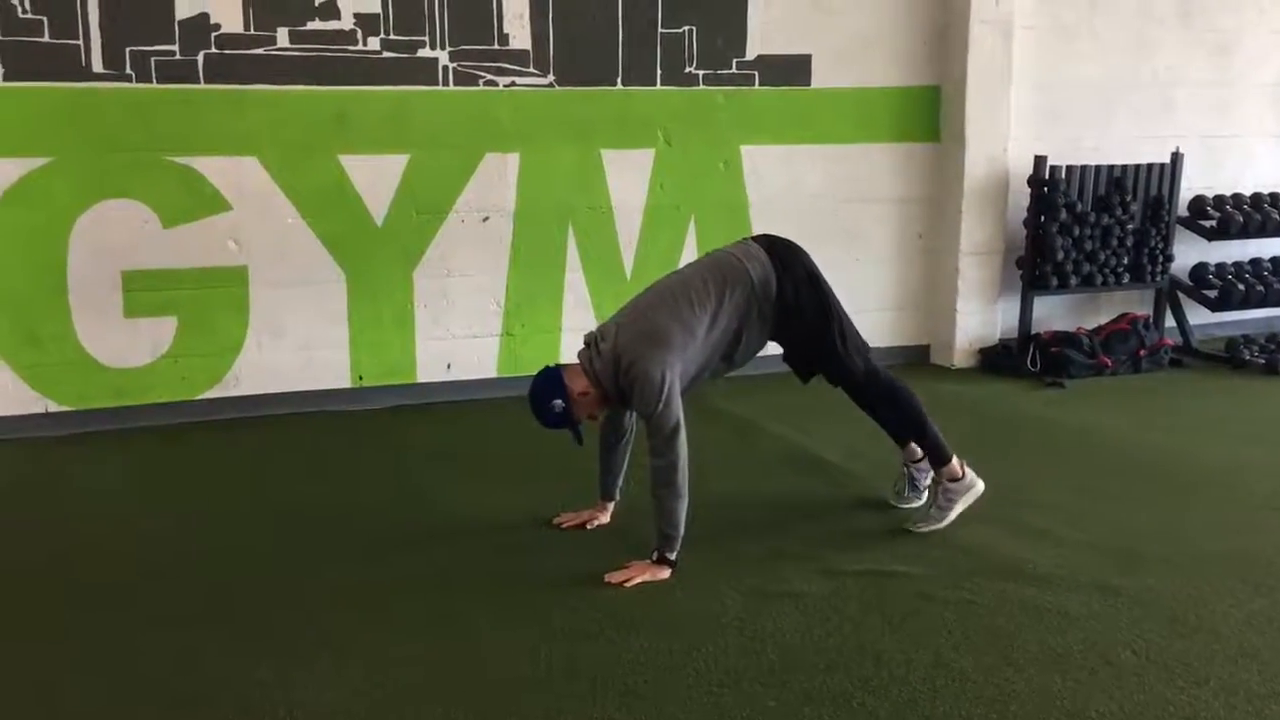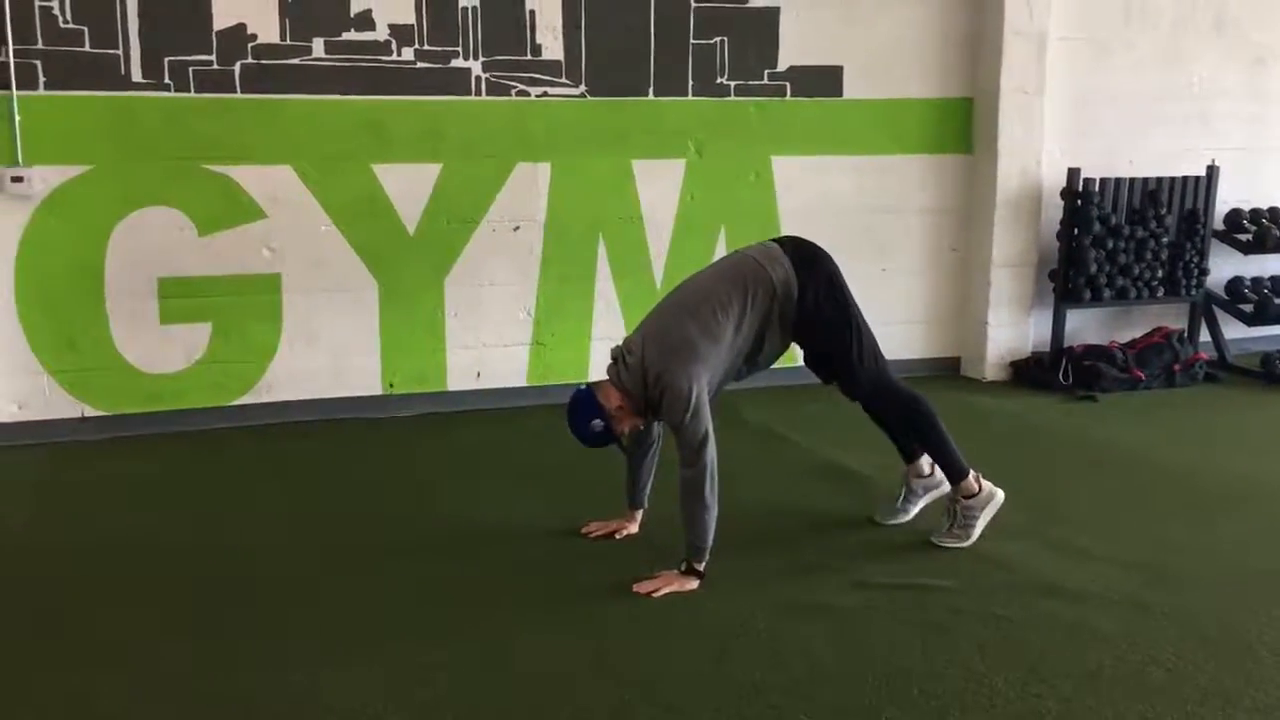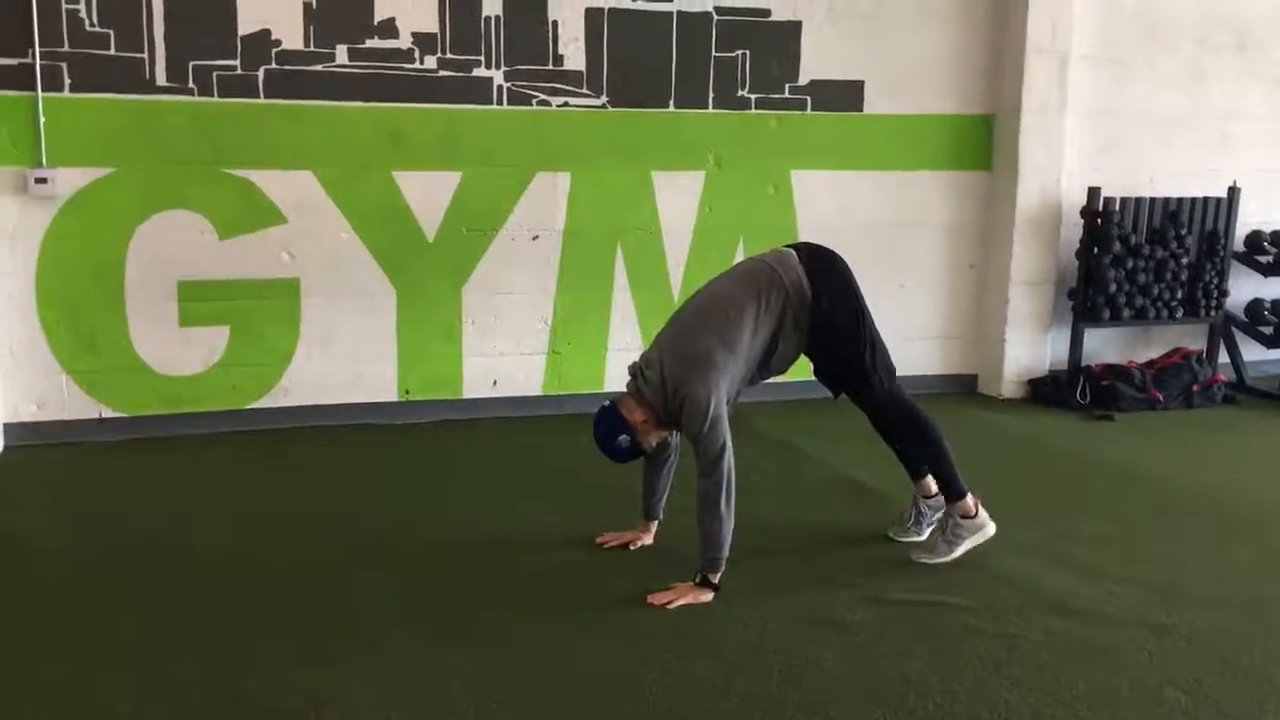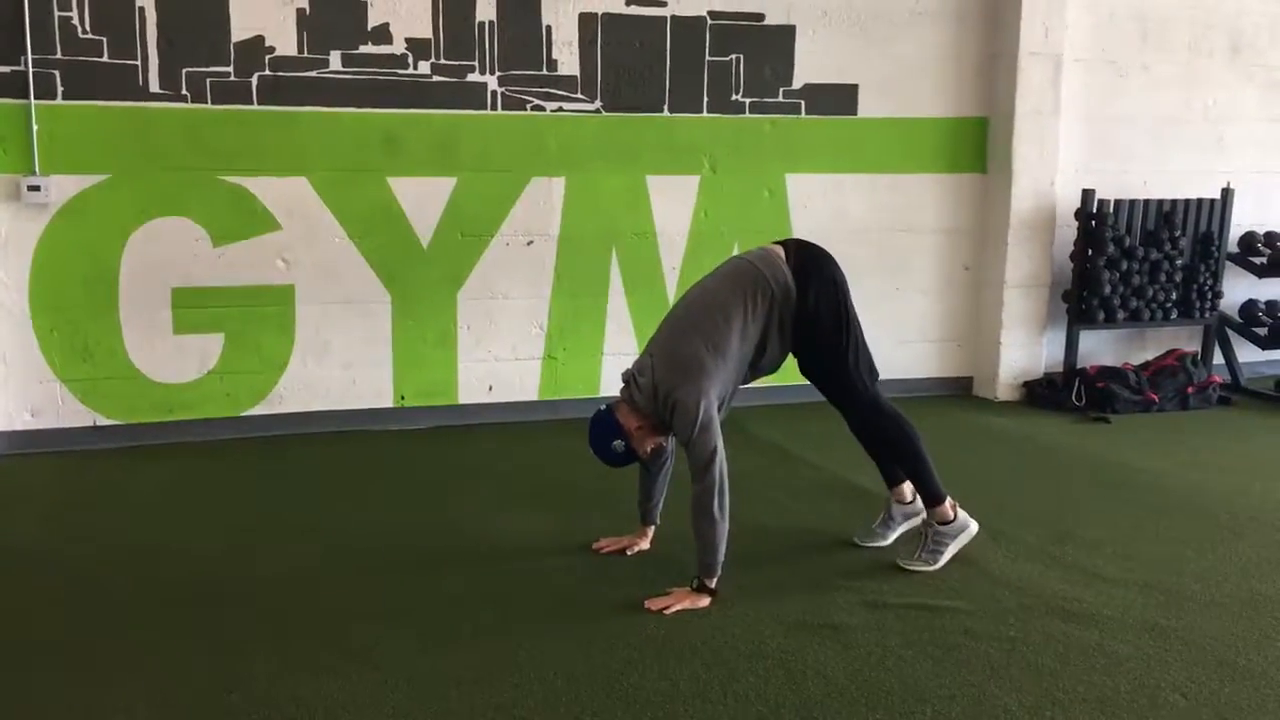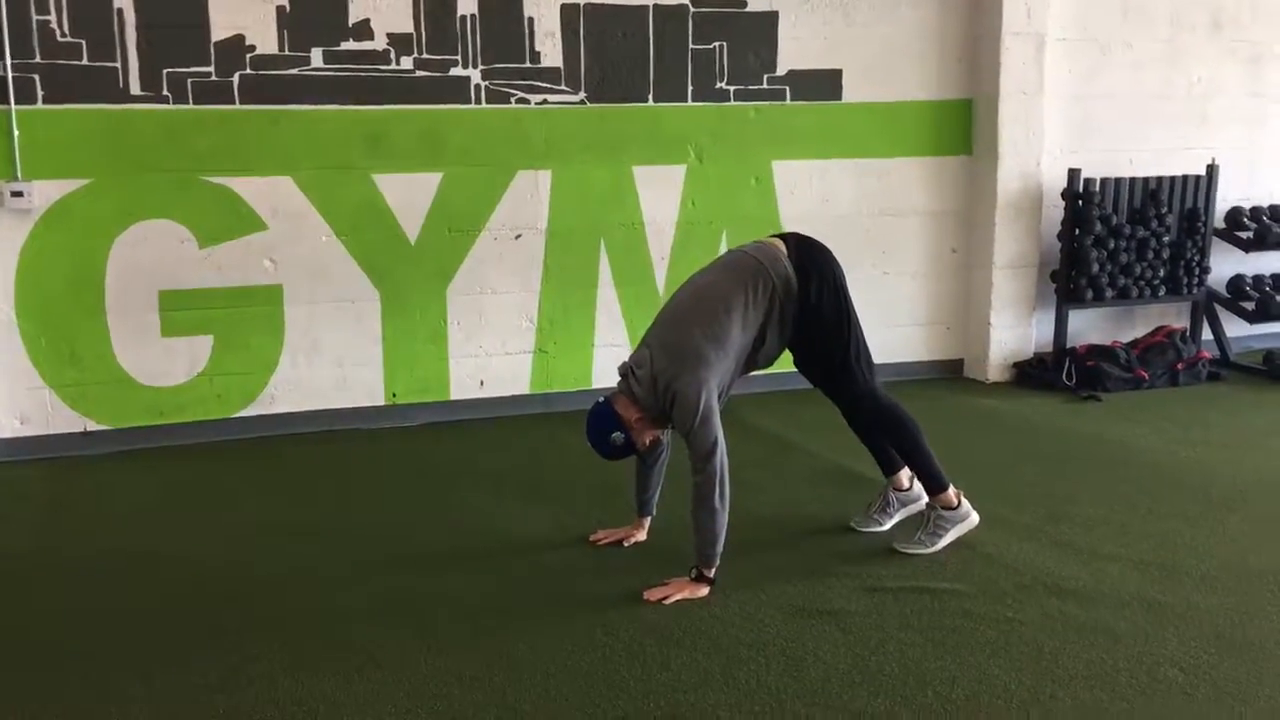
dt=0.4s
person 1, frame 1
left shoulder: (644, 367)
right shoulder: (605, 356)
left elbow: (669, 457)
right elbow: (618, 427)
left wrist: (665, 560)
right wrist: (605, 504)
left hip: (778, 276)
right hip: (755, 271)
left knee: (859, 372)
right knee: (844, 373)
left ankle: (953, 475)
right ankle: (917, 456)
person 1, frame 2
left shoulder: (674, 380)
right shoulder: (633, 364)
left elbow: (698, 467)
right elbow: (646, 437)
left wrist: (693, 570)
right wrist: (633, 515)
left hip: (800, 279)
right hip: (780, 273)
left knee: (874, 385)
right knee: (861, 384)
left ankle: (971, 490)
right ankle: (923, 470)
person 1, frame 3
left shoulder: (693, 391)
right shoulder: (651, 378)
left elbow: (716, 478)
right elbow: (662, 449)
left wrist: (707, 582)
right wrist: (648, 525)
left hip: (815, 283)
right hip: (790, 280)
left knee: (881, 395)
right knee: (866, 396)
left ankle: (966, 511)
right ankle: (929, 493)
person 1, frame 4
left shoulder: (685, 397)
right shoulder: (645, 384)
left elbow: (710, 484)
right elbow: (658, 454)
left wrist: (705, 587)
right wrist: (646, 531)
left hip: (803, 280)
right hip: (780, 276)
left knee: (861, 401)
right knee: (849, 400)
left ankle: (946, 517)
right ankle: (905, 499)
person 1, frame 5
left shoulder: (685, 388)
right shoulder: (641, 377)
left elbow: (710, 474)
right elbow: (655, 444)
left wrist: (703, 577)
right wrist: (641, 522)
left hip: (801, 274)
right hip: (776, 269)
left knee: (859, 394)
right knee: (843, 392)
left ankle: (949, 504)
right ankle: (902, 487)
